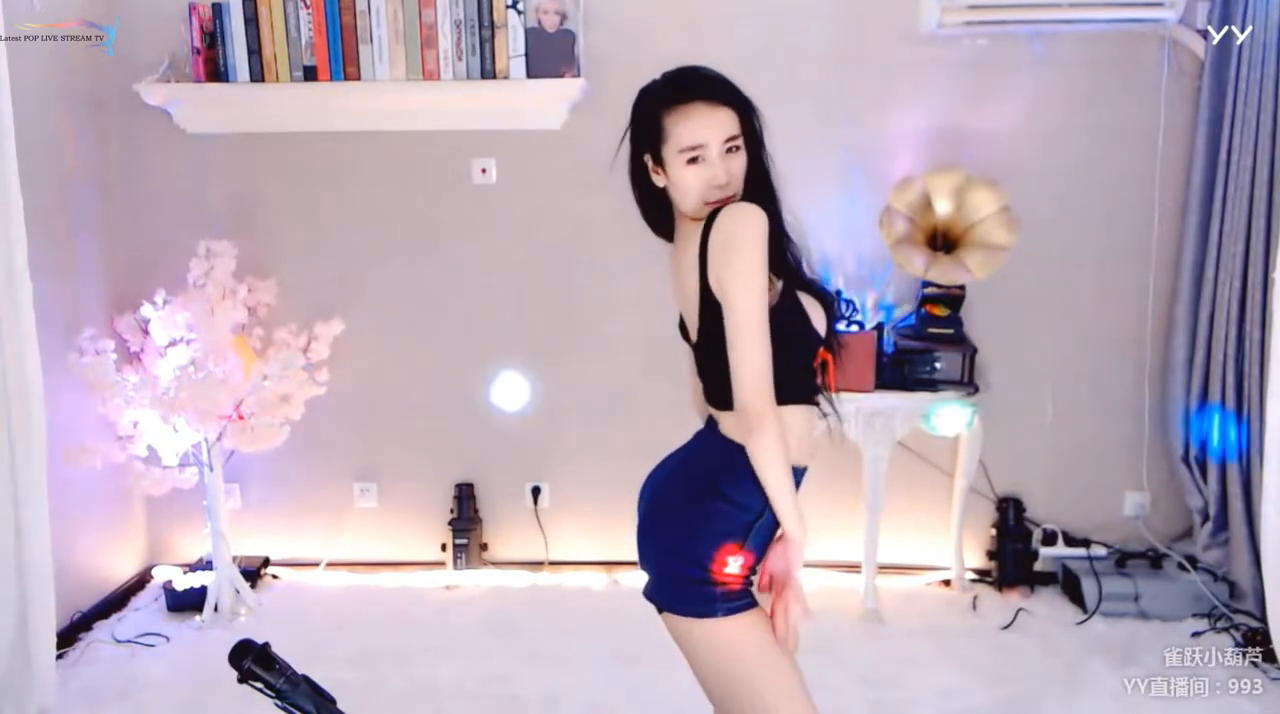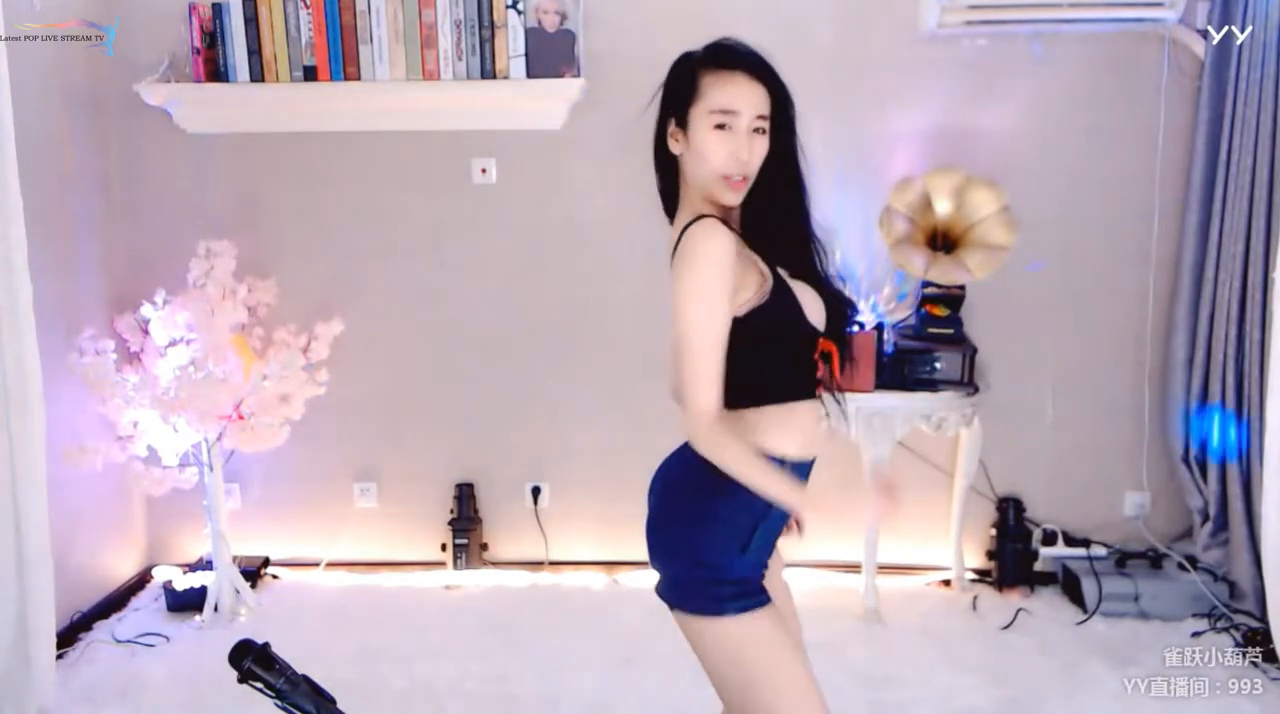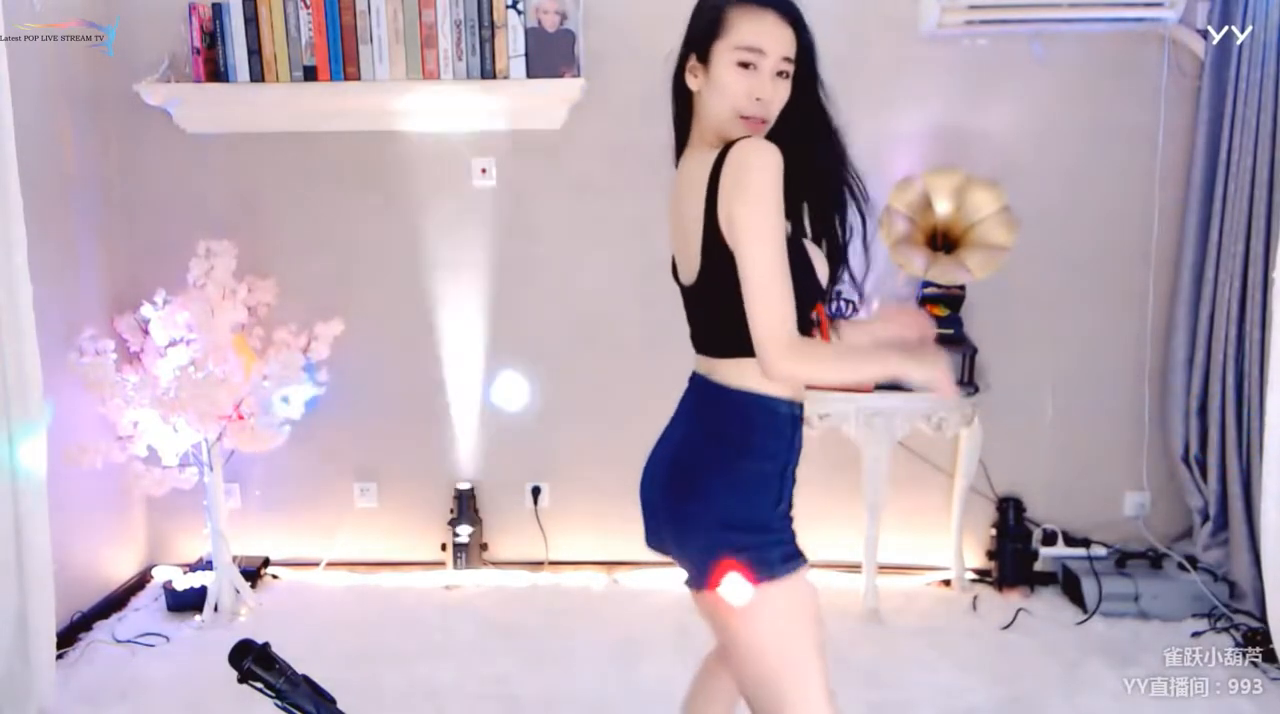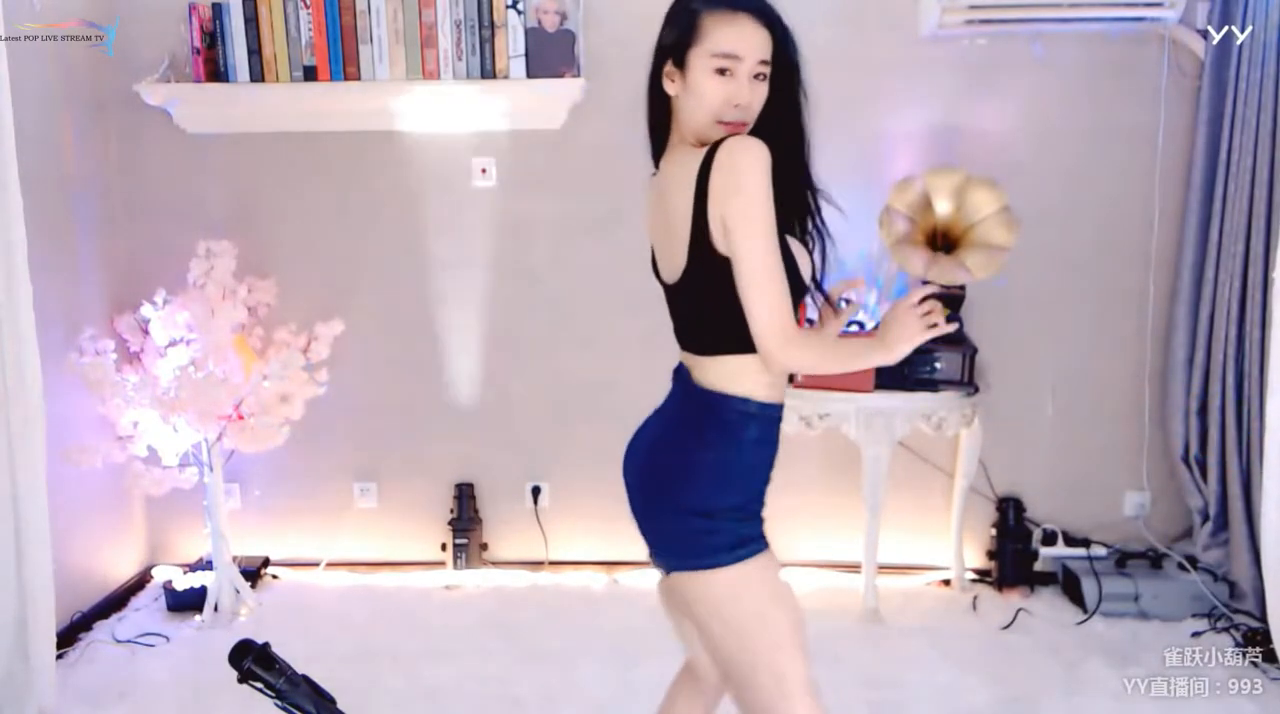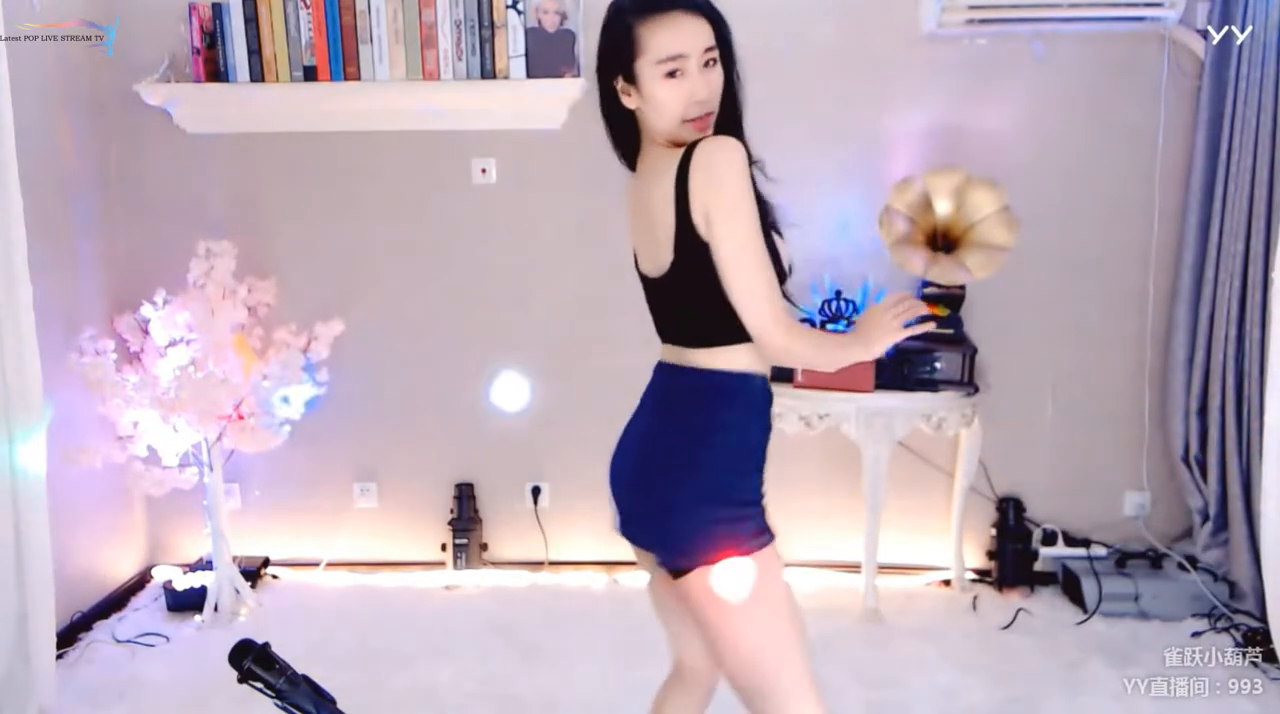
dt=0.5s
person 1, frame 1
left shoulder: (692, 246)
right shoulder: (742, 223)
right elbow: (757, 407)
right wrist: (793, 533)
left hip: (701, 501)
right hip: (709, 529)
person 1, frame 2
left shoulder: (735, 232)
right shoulder: (710, 242)
right elbow: (704, 422)
right wrist: (802, 499)
left hip: (726, 512)
right hip: (716, 526)
person 1, frame 3
left shoulder: (695, 172)
right shoulder: (755, 161)
right elbow: (782, 356)
left wrist: (859, 334)
right wrist: (900, 363)
left hip: (695, 458)
right hip: (736, 478)
left knee: (744, 656)
person 1, frame 4
left shoulder: (667, 177)
right shoulder: (742, 159)
right elbow: (779, 347)
left wrist: (822, 323)
right wrist: (884, 344)
left hip: (673, 451)
right hip: (708, 473)
person 1, frame 5
left shoulder: (646, 178)
right shoulder: (718, 158)
right elbow: (771, 336)
left wrist: (829, 338)
right wrist: (859, 342)
left hip: (653, 452)
right hip: (705, 467)
